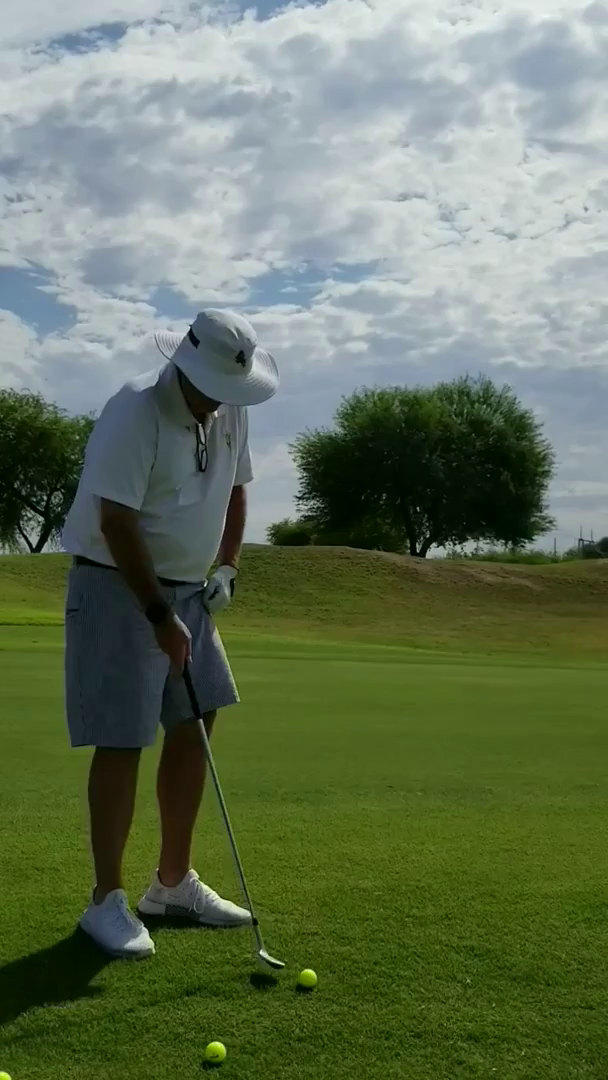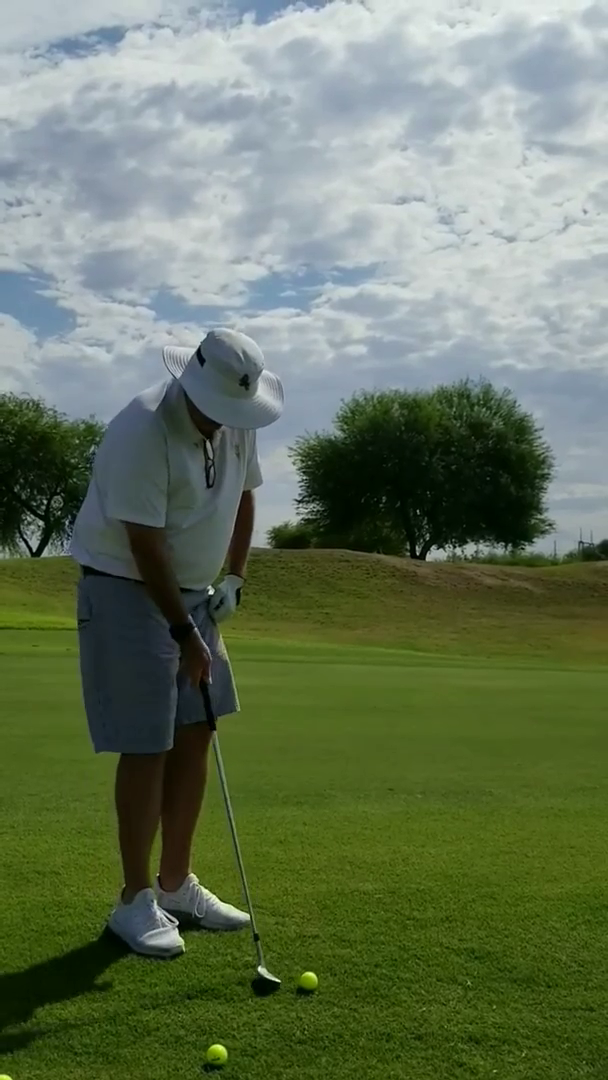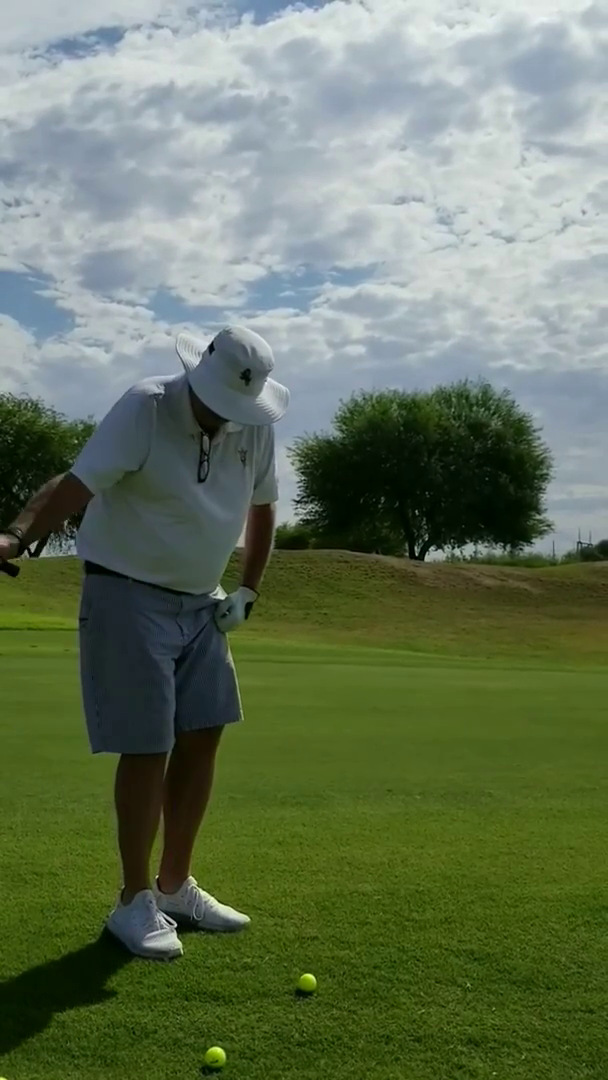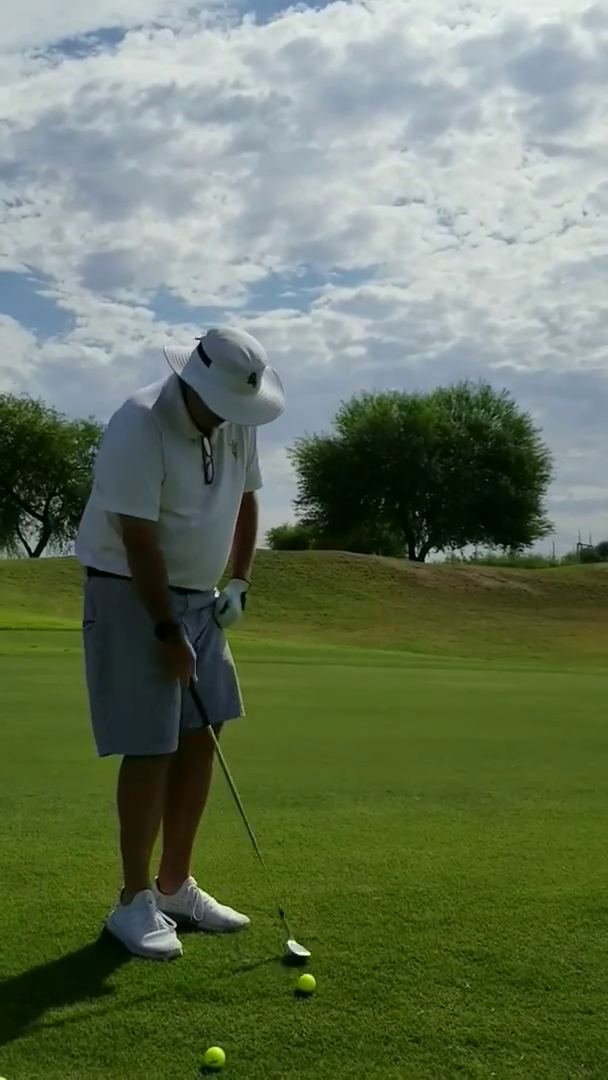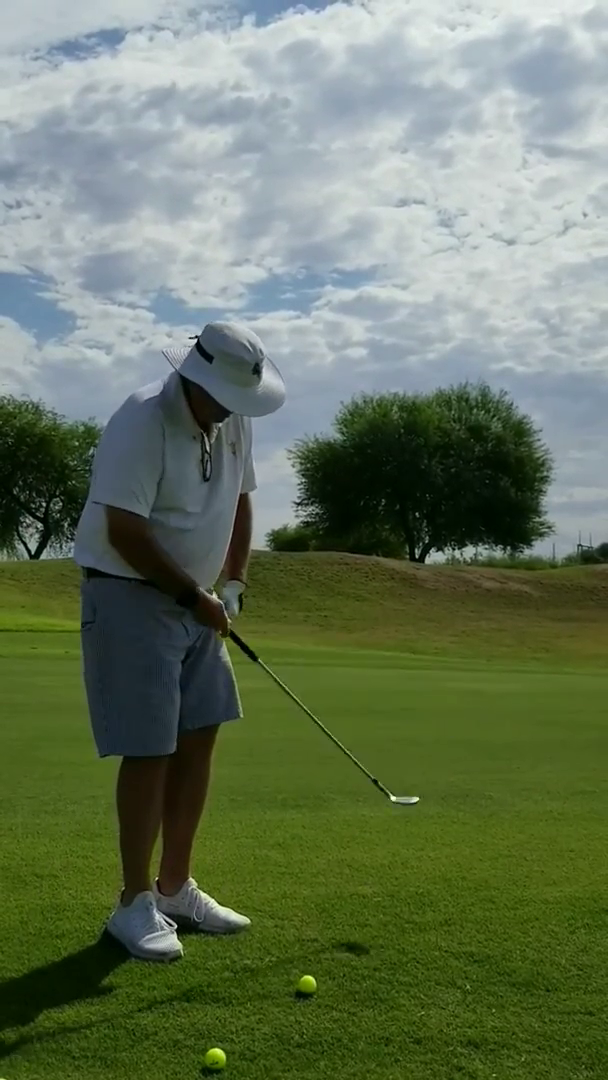
dt=0.7s
person 1, frame 1
left shoulder: (230, 410)
right shoulder: (133, 411)
left elbow: (233, 490)
right elbow: (117, 523)
left wrist: (226, 570)
right wrist: (159, 617)
left hip: (186, 589)
right hip: (118, 587)
left knee: (193, 731)
right knee: (122, 742)
left ankle: (174, 882)
right ankle: (107, 899)
person 1, frame 2
left shoulder: (237, 421)
right shoulder: (141, 428)
left elbow: (242, 496)
right elbow: (145, 544)
left wrist: (233, 580)
right wrist: (184, 635)
left hip: (191, 593)
right hip: (126, 591)
left knee: (194, 736)
right knee: (147, 747)
left ankle: (176, 885)
right ankle: (136, 899)
person 1, frame 3
left shoulder: (255, 427)
right shoulder: (141, 410)
left elbow: (262, 508)
right elbow: (76, 484)
left wrist: (248, 591)
left hip: (200, 601)
right hip: (128, 595)
left knee: (202, 739)
right knee: (146, 750)
left ankle: (175, 886)
right ankle: (134, 900)
person 1, frame 4
left shoulder: (238, 421)
right shoulder: (139, 424)
left elbow: (245, 499)
right elbow: (139, 540)
left wrist: (239, 583)
right wrist: (166, 634)
left hip: (199, 599)
right hip: (134, 599)
left knee: (201, 739)
right knee: (151, 749)
left ankle: (176, 886)
right ankle: (134, 901)
person 1, frame 5
left shoulder: (233, 421)
right shoulder: (140, 423)
left elbow: (239, 502)
right elbow: (123, 532)
left wrist: (234, 584)
right wrist: (193, 598)
left hip: (195, 602)
right hip: (131, 599)
left knee: (198, 741)
right knee: (149, 751)
left ankle: (176, 888)
right ankle: (135, 903)
